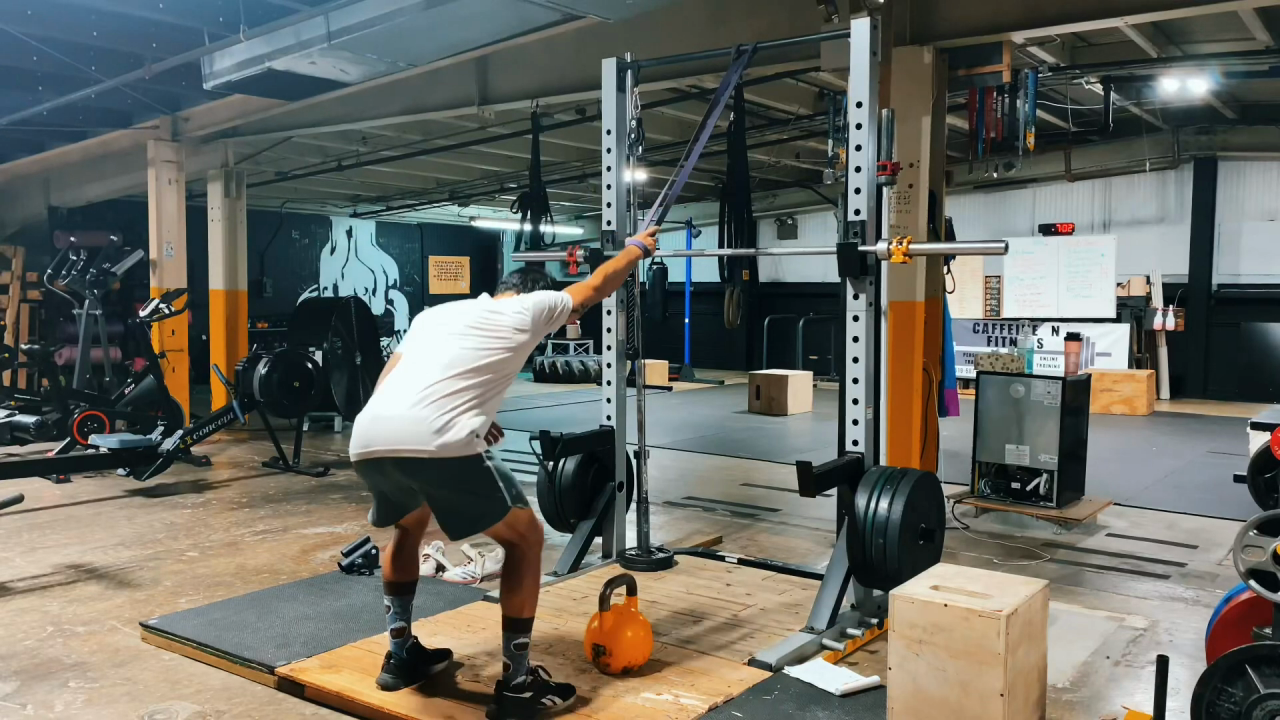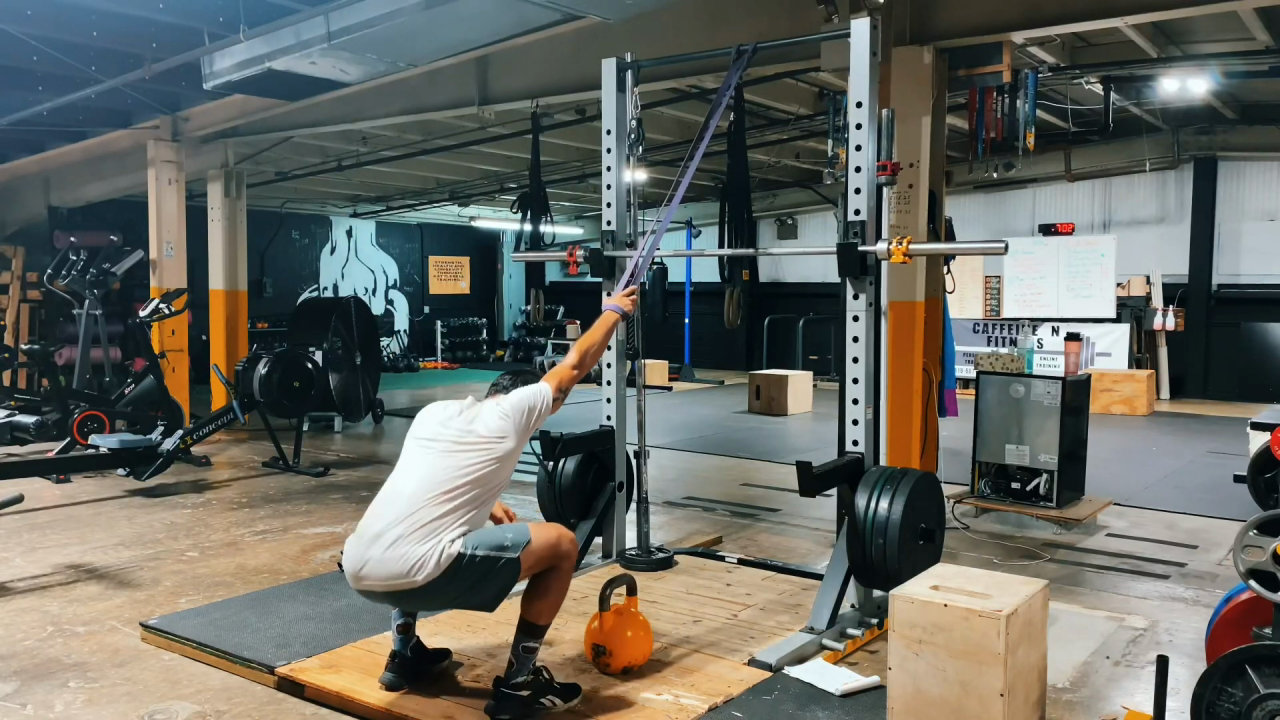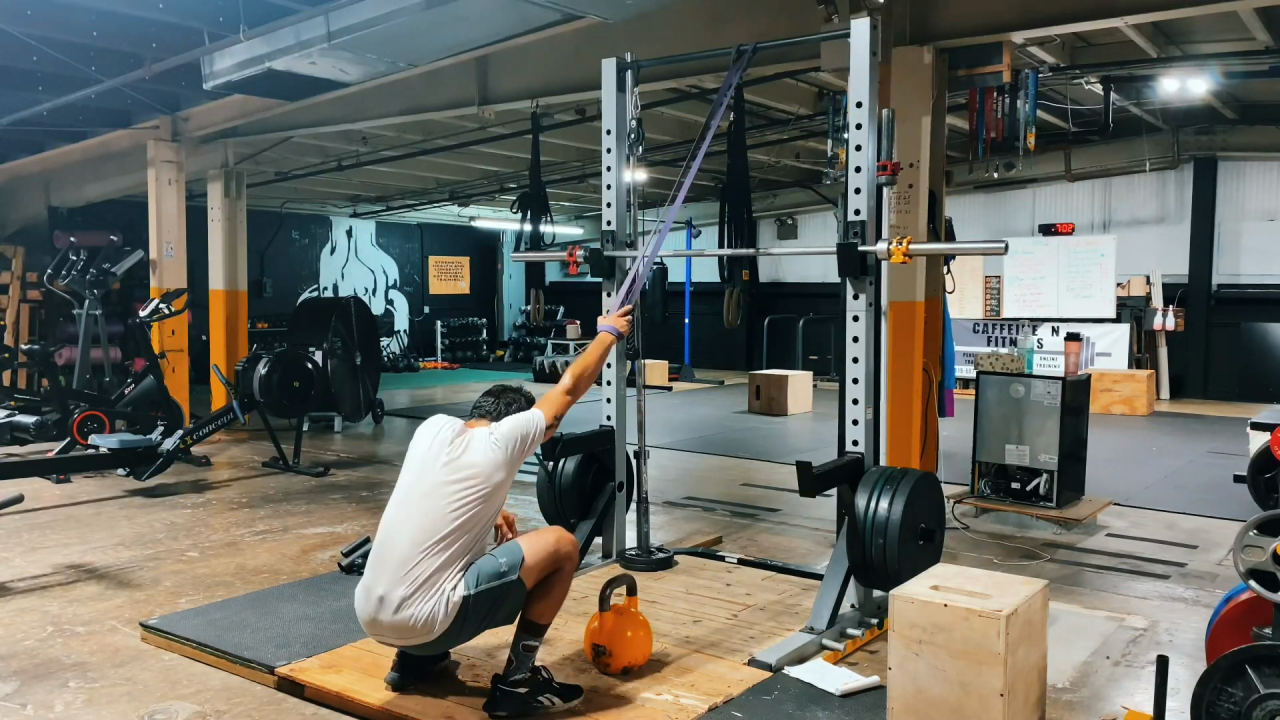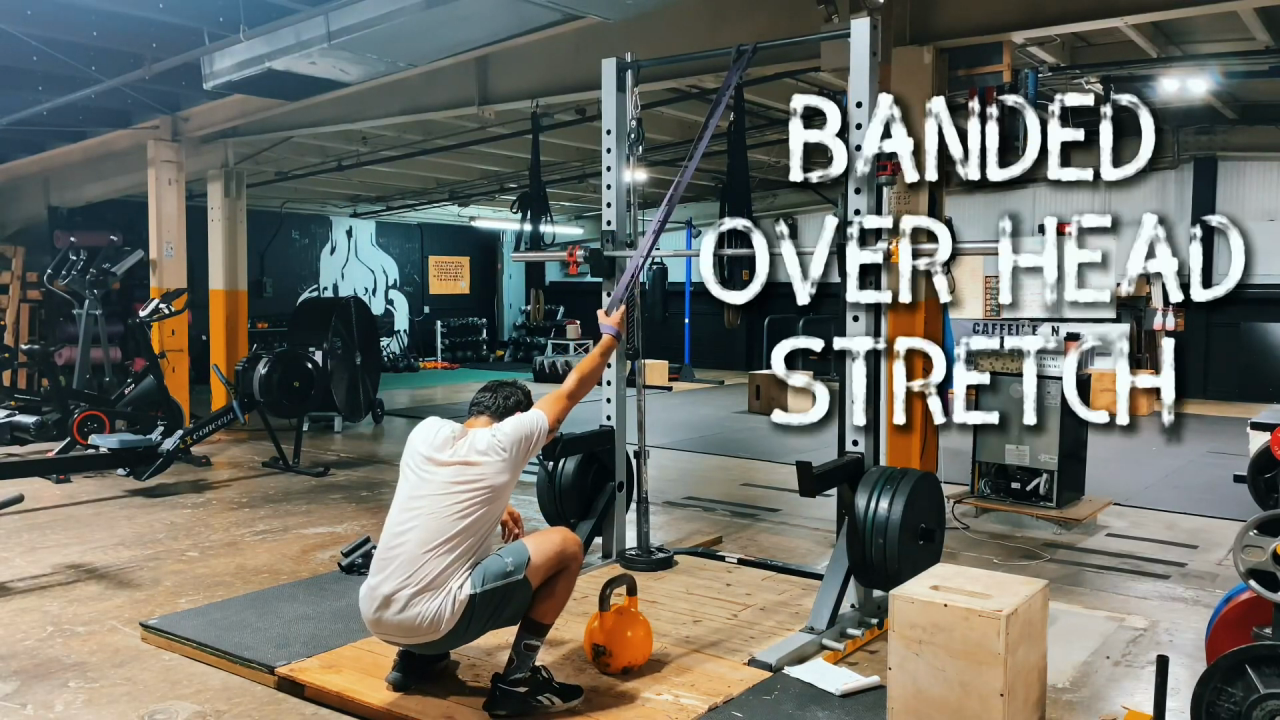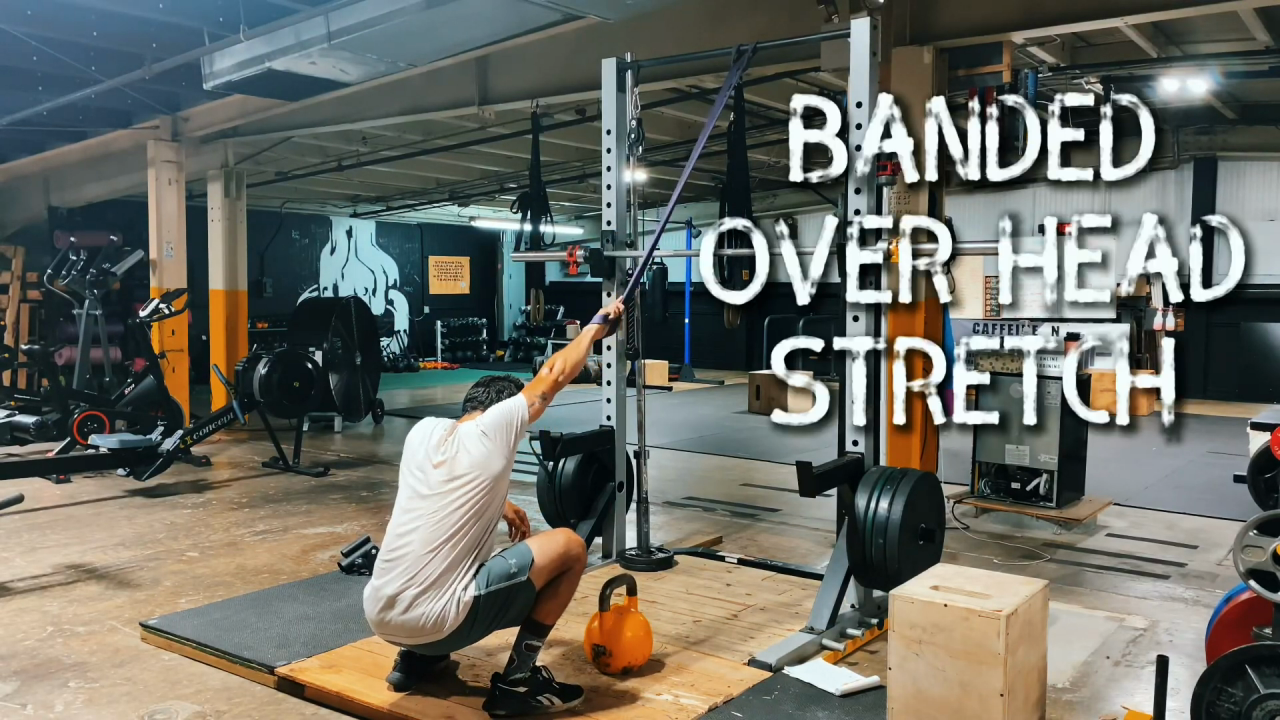
dt=1s
person 1, frame 1
left shoulder: (436, 313)
right shoulder: (529, 309)
right elbow: (596, 285)
right wrist: (636, 248)
left hip: (366, 439)
right hip: (431, 444)
left knee: (408, 525)
right knee: (525, 538)
left ankle: (401, 655)
person 1, frame 2
left shoulder: (436, 410)
right shoulder: (510, 413)
right elbow: (574, 364)
right wrist: (614, 311)
left hip: (358, 569)
right hip: (412, 575)
right knee: (562, 545)
left ankle: (405, 656)
right ankle: (517, 685)
person 1, frame 3
left shoulder: (434, 428)
right shoulder: (500, 442)
right elbow: (569, 388)
right wrist: (608, 332)
left hip: (370, 615)
right hip: (425, 622)
right knee: (561, 545)
left ankle: (411, 659)
right ankle: (515, 684)
person 1, frame 4
left shoulder: (427, 431)
right shoulder: (504, 441)
right elbow: (572, 389)
right wrist: (610, 334)
left hip: (375, 615)
right hip: (430, 621)
right knee: (566, 544)
left ankle: (414, 658)
right ankle: (516, 682)
person 1, frame 5
left shoulder: (423, 431)
right shoulder: (493, 428)
right elbow: (554, 373)
left wrist: (499, 504)
right wrist: (595, 326)
left hip: (379, 616)
right hip: (435, 622)
right knee: (569, 545)
left ankle: (414, 658)
right ankle: (516, 683)
